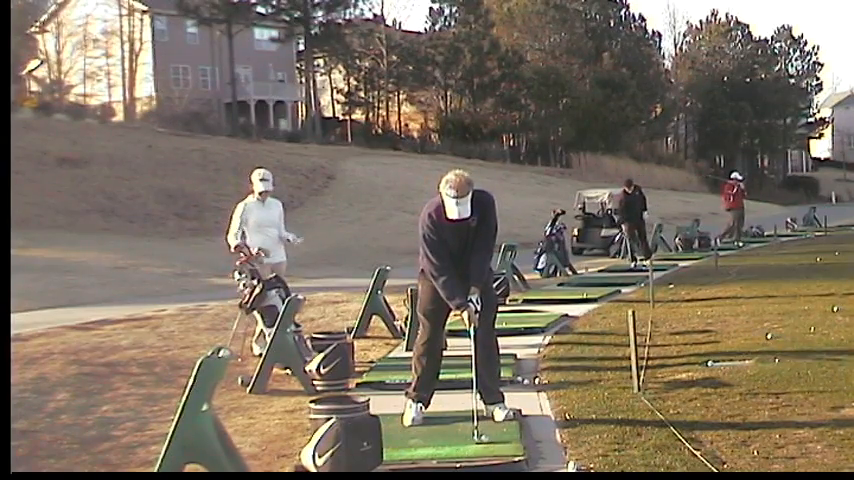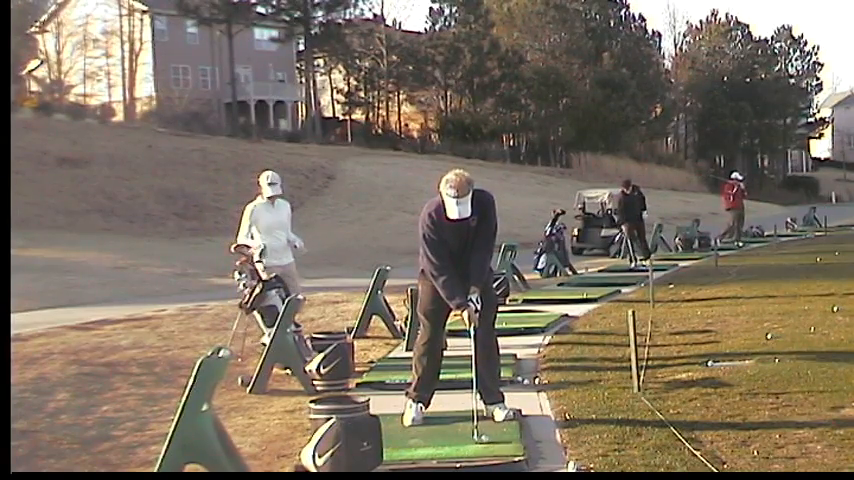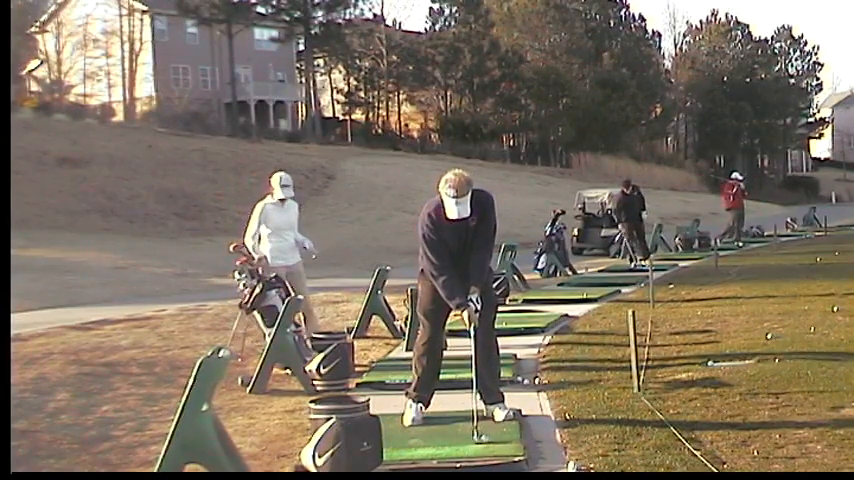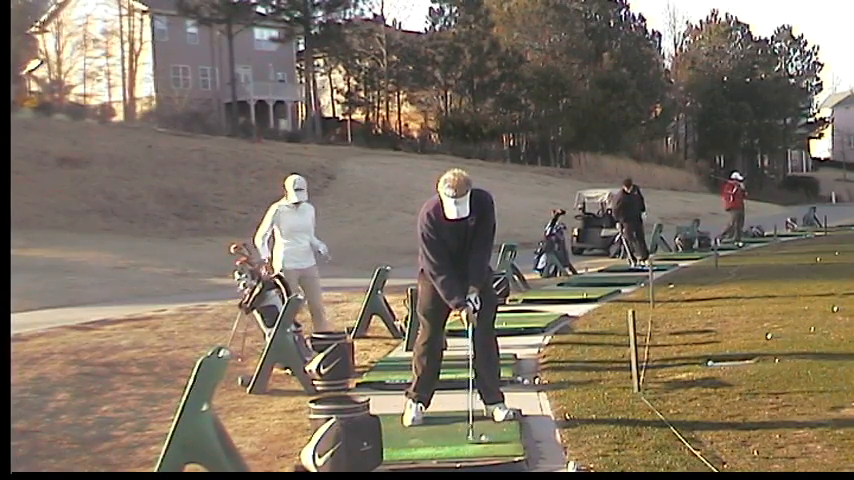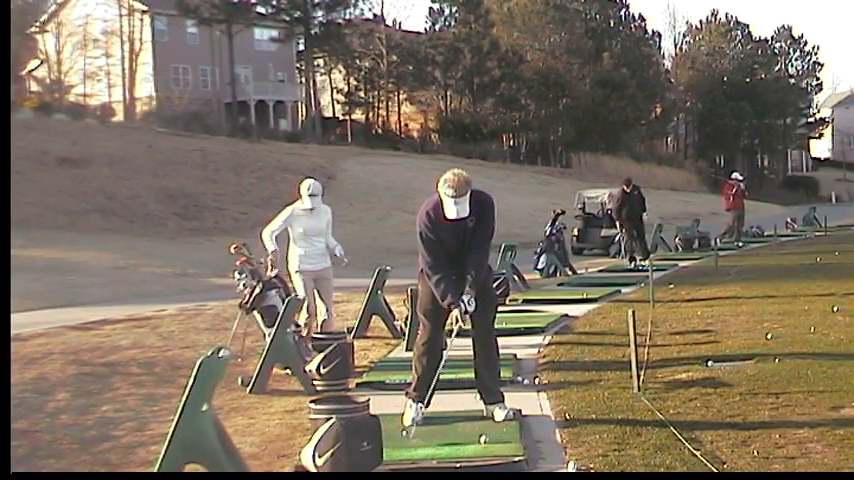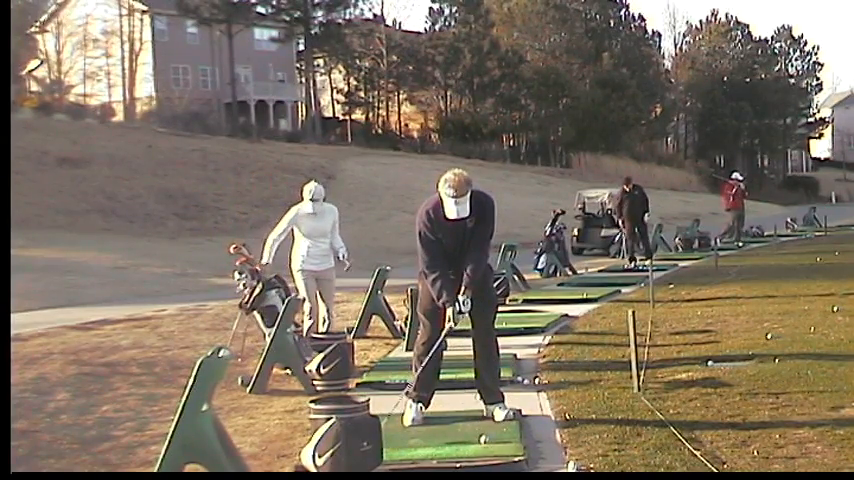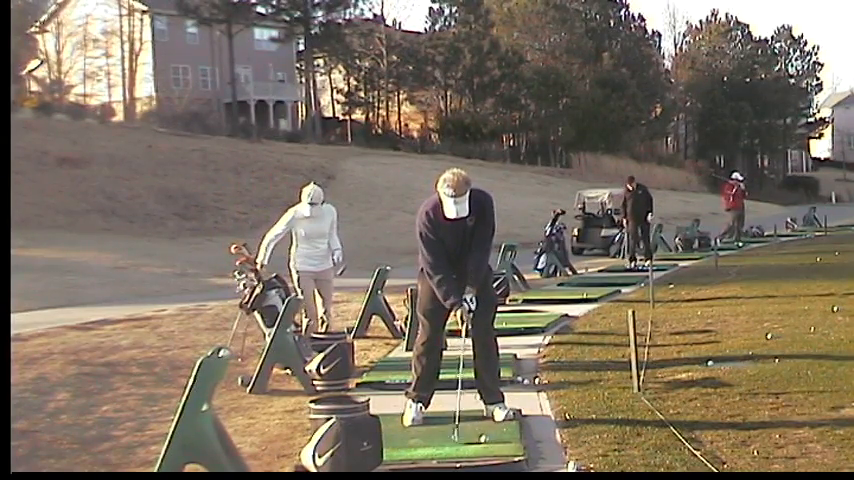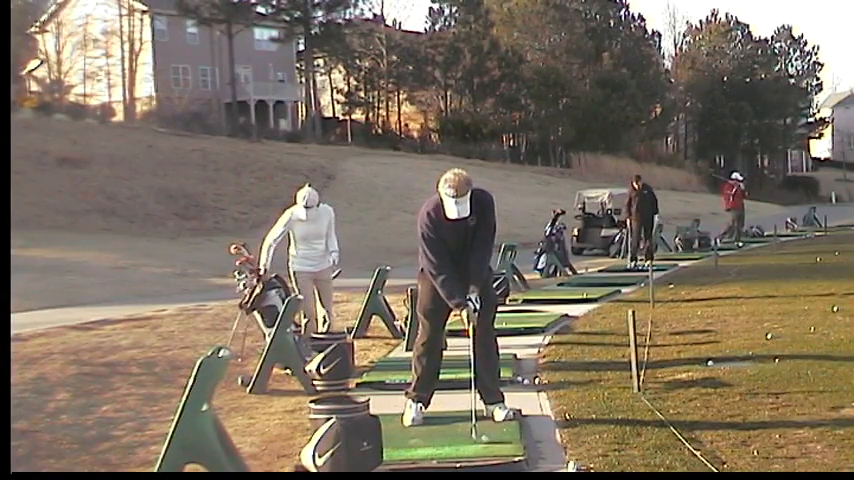
dt=0.3s
person 1, frame 1
left shoulder: (485, 203)
right shoulder: (430, 216)
left elbow: (484, 249)
right elbow: (438, 268)
left wrist: (475, 291)
right wrist: (460, 304)
left hip: (476, 275)
right hip: (437, 277)
left knee: (485, 335)
right knee: (429, 335)
left ankle: (493, 400)
right ankle: (416, 400)
person 1, frame 2
left shoulder: (485, 203)
right shoulder: (431, 215)
left elbow: (483, 249)
right elbow: (438, 267)
left wrist: (475, 291)
right wrist: (460, 304)
left hip: (477, 275)
right hip: (437, 277)
left knee: (485, 335)
right knee: (429, 335)
left ankle: (493, 400)
right ankle: (416, 400)
person 1, frame 3
left shoulder: (484, 202)
right shoulder: (430, 215)
left elbow: (483, 249)
right elbow: (437, 267)
left wrist: (475, 291)
right wrist: (460, 304)
left hip: (477, 274)
right hip: (437, 277)
left knee: (485, 335)
right knee: (429, 335)
left ankle: (493, 400)
right ankle: (416, 400)
person 1, frame 4
left shoulder: (483, 202)
right shoulder: (429, 215)
left elbow: (482, 249)
right elbow: (437, 267)
left wrist: (474, 290)
right wrist: (458, 303)
left hip: (476, 274)
right hip: (436, 277)
left knee: (485, 334)
right knee: (429, 335)
left ankle: (493, 400)
right ankle: (416, 400)
person 1, frame 5
left shoulder: (484, 203)
right shoulder: (428, 214)
left elbow: (480, 250)
right elbow: (433, 265)
left wrist: (469, 291)
right wrist: (451, 302)
left hip: (475, 274)
right hip: (436, 276)
left knee: (485, 334)
right knee: (429, 334)
left ankle: (493, 400)
right ankle: (416, 400)
person 1, frame 6
left shoulder: (484, 204)
right shoulder: (428, 213)
left elbow: (479, 251)
right elbow: (430, 265)
left wrist: (467, 290)
right wrist: (447, 301)
left hip: (476, 275)
right hip: (437, 277)
left knee: (485, 334)
right knee: (429, 334)
left ankle: (493, 400)
right ankle: (417, 400)
person 1, frame 7
left shoulder: (483, 202)
right shoulder: (428, 214)
left elbow: (481, 249)
right elbow: (434, 265)
left wrist: (470, 290)
right wrist: (454, 302)
left hip: (475, 274)
right hip: (437, 276)
left knee: (484, 334)
right knee: (429, 334)
left ankle: (493, 400)
right ankle: (416, 400)
person 1, frame 8
left shoulder: (484, 202)
right shoulder: (429, 214)
left elbow: (483, 248)
right elbow: (437, 266)
left wrist: (474, 290)
right wrist: (459, 303)
left hip: (476, 272)
right hip: (436, 276)
left knee: (484, 334)
right knee: (429, 335)
left ankle: (493, 400)
right ankle: (416, 400)
person 2, frame 1
left shoulder: (277, 205)
right shoulder: (244, 207)
right elbow: (232, 236)
left wrist: (290, 237)
right wrist: (243, 249)
left hip: (279, 260)
right hip: (258, 263)
left ankle: (260, 343)
person 2, frame 2
left shoulder: (285, 206)
right shoulder: (253, 209)
right elbow: (242, 239)
left wrist: (297, 242)
right wrist: (255, 246)
left hip: (287, 263)
right hip: (267, 265)
person 2, frame 3
left shoulder: (293, 206)
right shoulder: (263, 208)
right elbow: (249, 238)
left wrist: (306, 243)
right wrist: (259, 256)
left hip: (294, 262)
right hip: (272, 264)
left knee: (305, 302)
person 2, frame 4
left shoulder: (309, 209)
right shoulder: (277, 210)
right elbow: (260, 237)
left wrist: (321, 247)
right wrist: (266, 258)
left hip: (309, 265)
right hip: (286, 267)
left knee: (317, 308)
person 2, frame 5
left shoulder: (326, 211)
right shoulder: (291, 212)
right elbow: (267, 233)
left wrist: (337, 249)
right wrist: (273, 251)
left hip: (323, 267)
right hip: (301, 268)
left knee: (327, 310)
right knee: (309, 311)
person 2, frame 6
left shoulder: (331, 211)
right shoulder: (296, 213)
right elbow: (275, 237)
left wrist: (341, 250)
right wrist: (265, 262)
left hip: (326, 267)
right hip: (303, 267)
left knee: (327, 310)
right knee: (311, 311)
person 2, frame 7
left shoulder: (330, 211)
right shoulder: (293, 215)
right elbow: (271, 238)
left wrist: (337, 252)
right wrist: (261, 262)
left hip: (325, 267)
right hip: (302, 268)
left knee: (325, 311)
right knee: (309, 313)
person 2, frame 8
left shoulder: (327, 212)
right shoulder: (290, 216)
right elbow: (270, 240)
left wrist: (334, 254)
right wrist: (264, 267)
left hip: (323, 267)
right hip: (300, 269)
left knee: (327, 310)
right knee: (309, 313)
